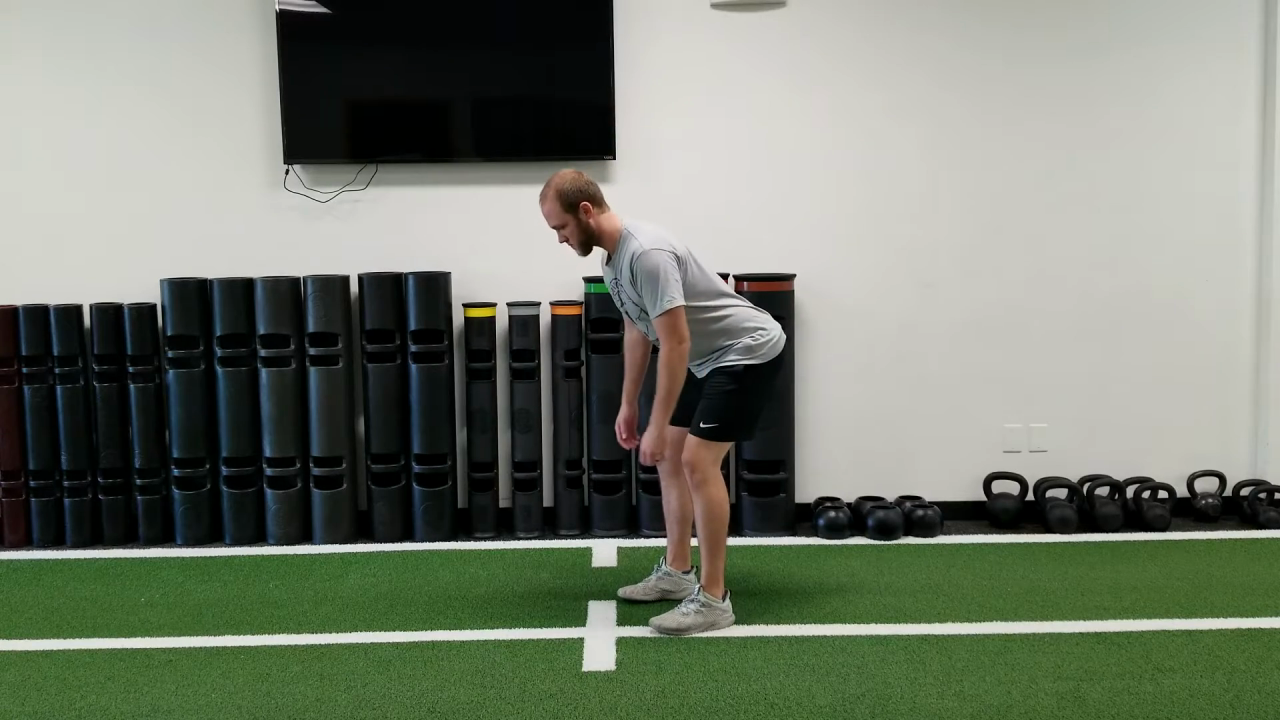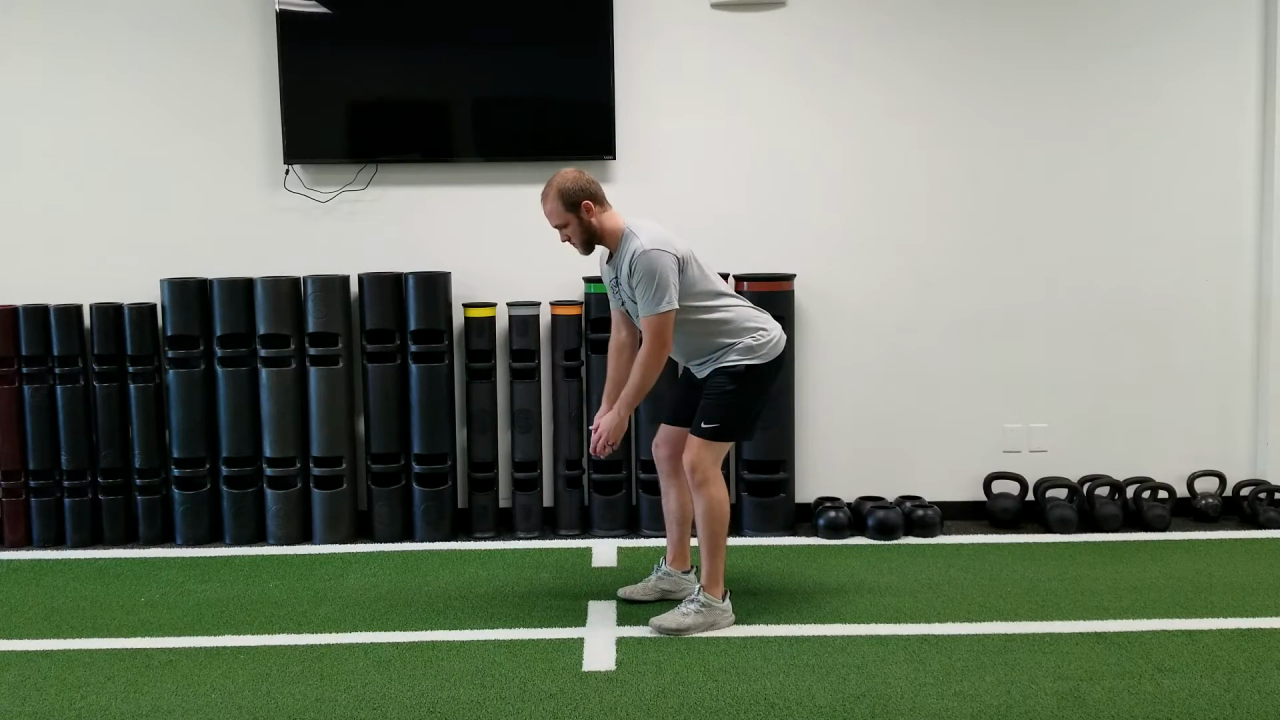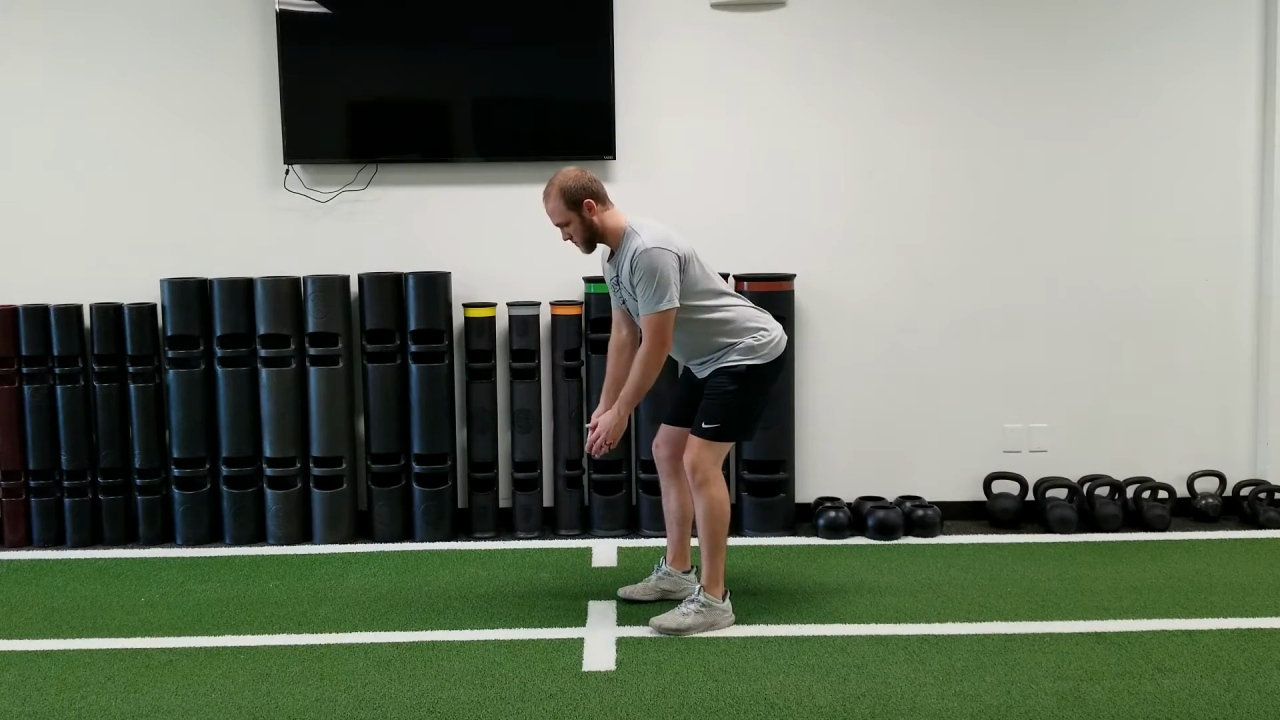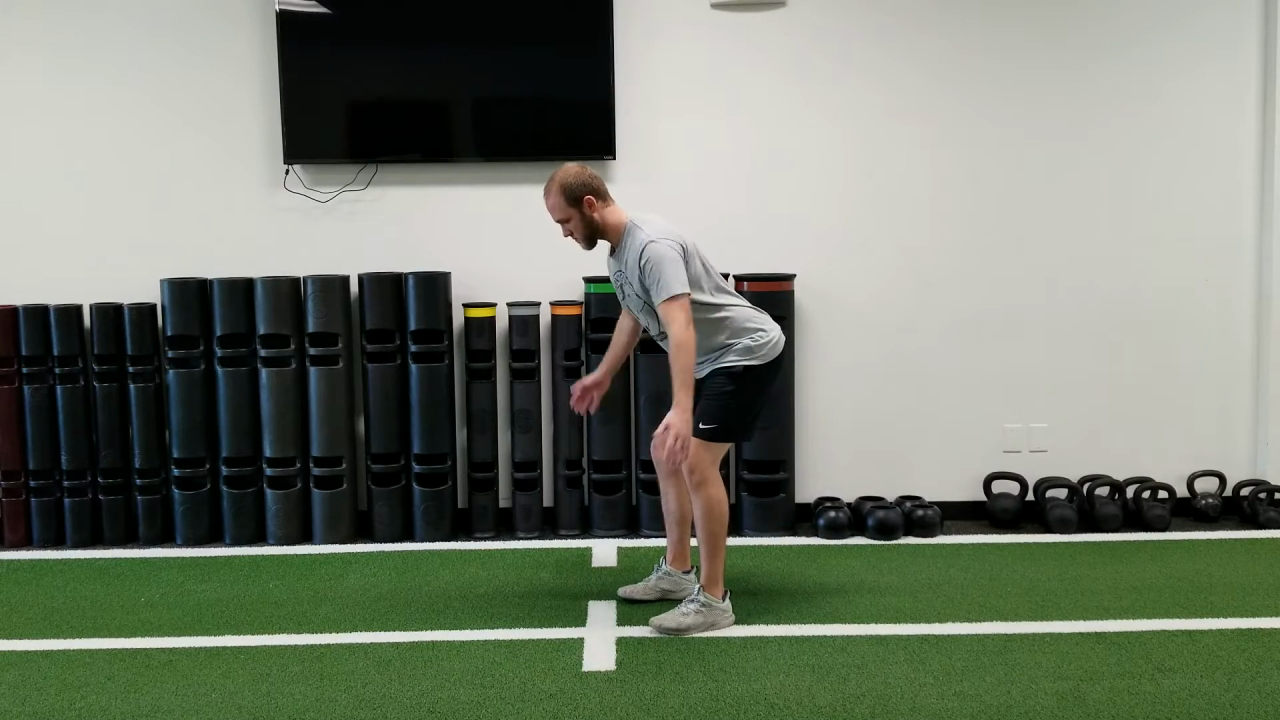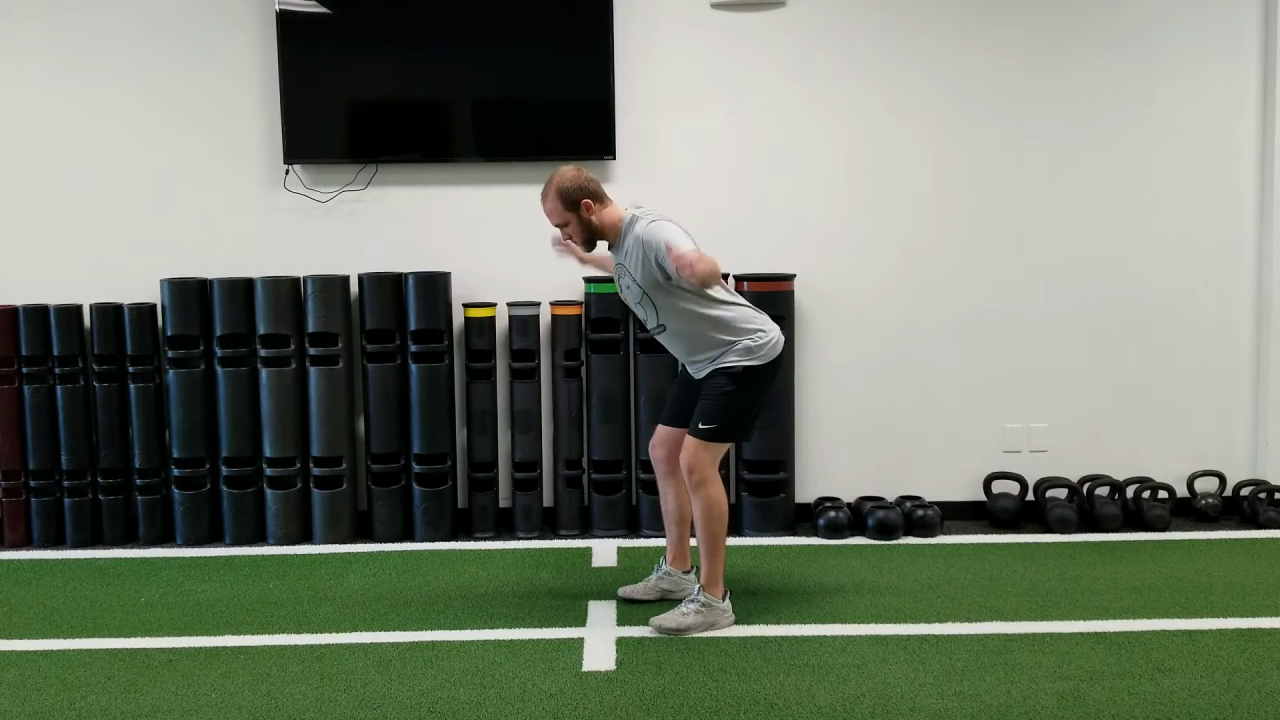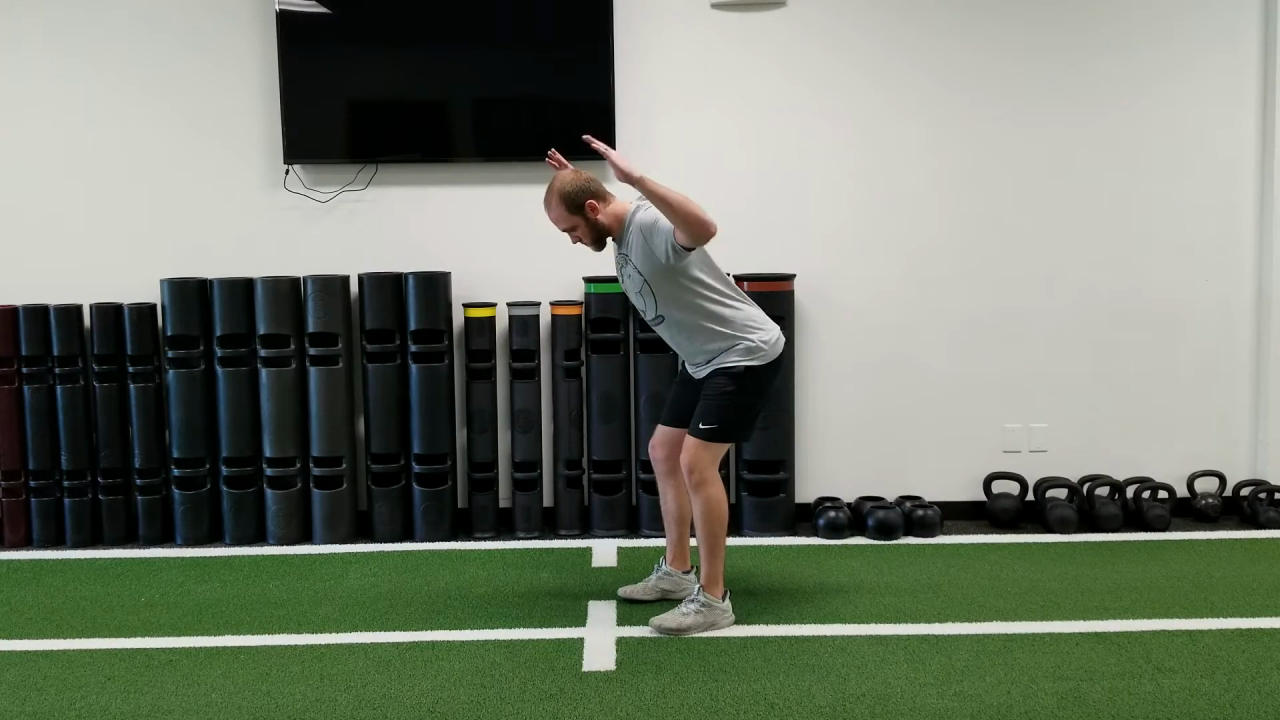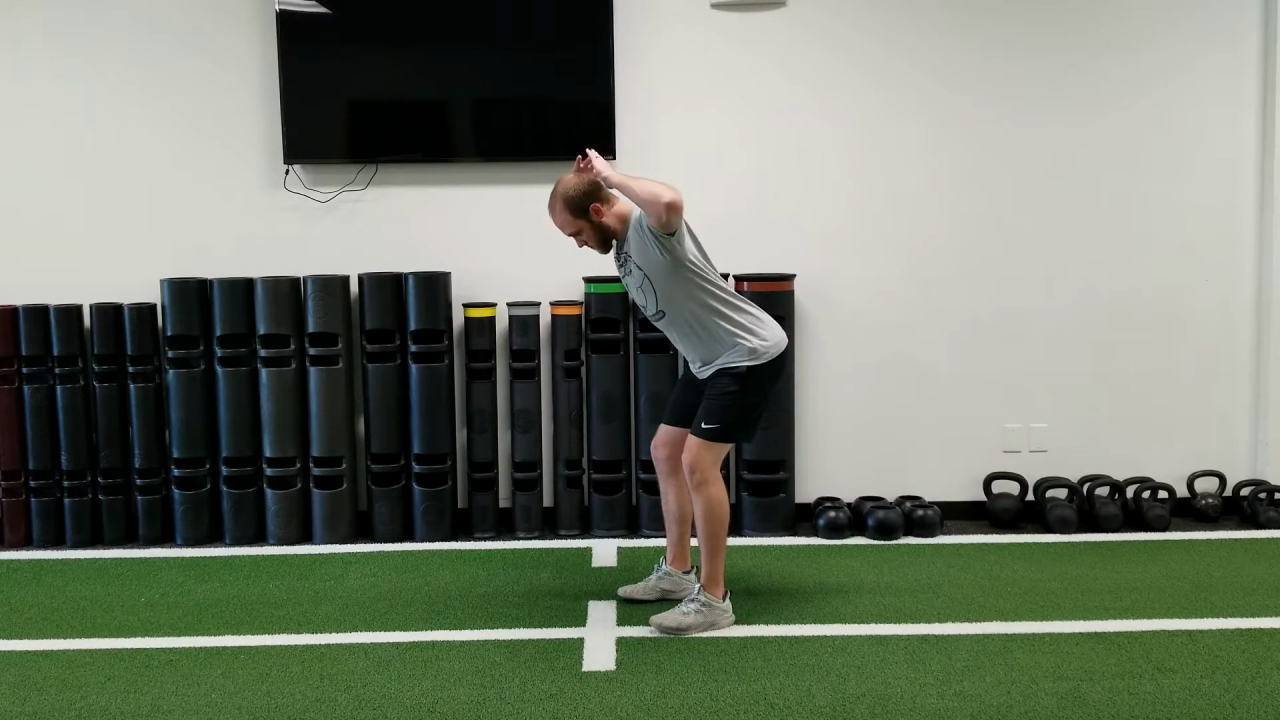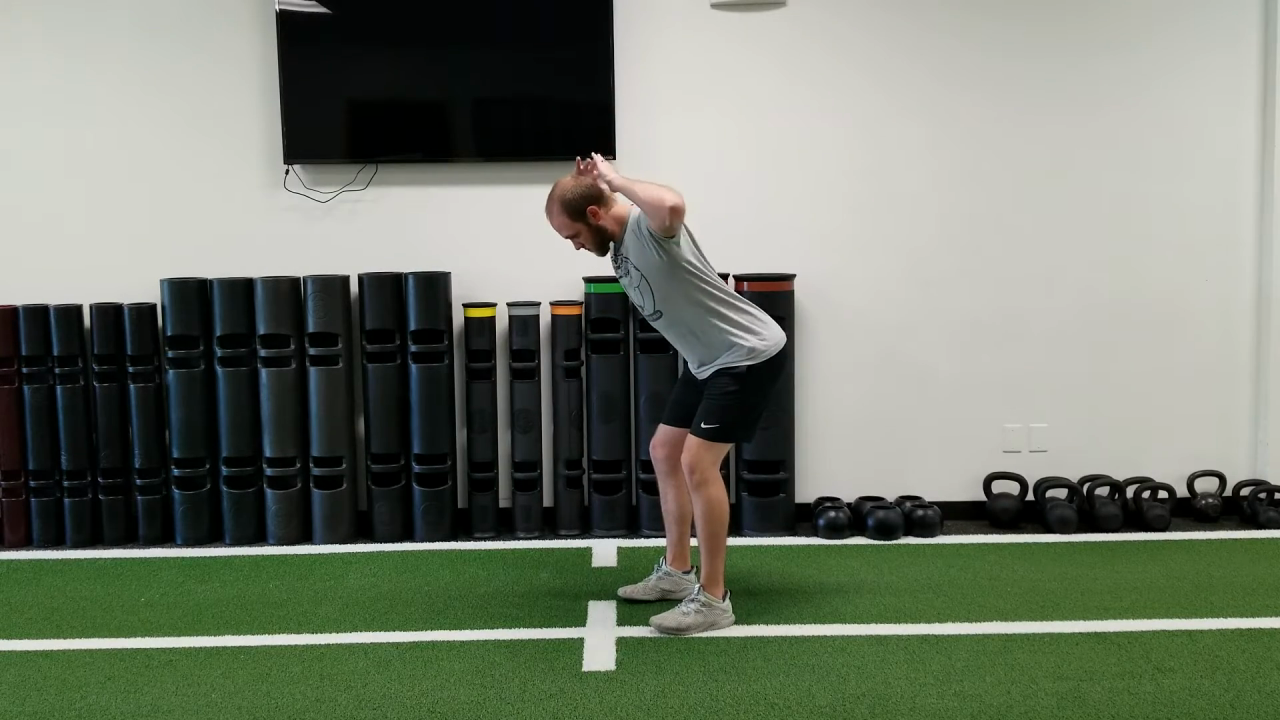
dt=0.3s
person 1, frame 1
left shoulder: (646, 254)
right shoulder: (613, 258)
left elbow: (675, 343)
right elbow: (638, 333)
left wrist: (657, 424)
right wrist: (627, 405)
left hip: (749, 351)
right hip: (712, 355)
left knee: (698, 462)
right knee: (670, 455)
left ankle: (713, 599)
right ankle: (677, 571)
person 1, frame 2
left shoulder: (647, 253)
right shoulder: (612, 258)
left elbow: (657, 347)
right elbow: (624, 336)
left wrist: (621, 415)
right wrist: (605, 407)
left hip: (749, 352)
right hip: (710, 357)
left knee: (698, 463)
right knee: (666, 452)
left ankle: (713, 598)
right ankle: (677, 571)
person 1, frame 3
left shoulder: (648, 252)
right shoulder: (614, 257)
left elbow: (655, 346)
right elbow: (624, 335)
left wrist: (620, 414)
right wrist: (603, 408)
left hip: (749, 352)
right hip: (709, 356)
left knee: (700, 463)
right knee: (667, 452)
left ankle: (713, 599)
right ankle: (676, 571)
person 1, frame 4
left shoulder: (651, 246)
right shoulder: (617, 252)
left elbow: (680, 329)
right elbow: (633, 318)
left wrist: (682, 409)
right wrist: (602, 377)
left hip: (747, 353)
right hip: (712, 357)
left knee: (697, 464)
right knee: (670, 459)
left ankle: (712, 598)
right ankle: (677, 571)
person 1, frame 5
left shoulder: (649, 232)
right shoulder: (621, 241)
left elbow: (706, 273)
left wrist: (691, 266)
right wrist: (585, 259)
left hip: (746, 353)
right hip: (705, 359)
left knee: (696, 464)
right knee: (663, 452)
left ankle: (712, 599)
right ankle: (676, 572)
person 1, frame 6
left shoulder: (649, 223)
right shoulder: (624, 231)
left elbow: (704, 230)
left wrist: (636, 178)
right wrist: (574, 179)
left hip: (746, 353)
right hip: (706, 357)
left knee: (696, 463)
right knee: (663, 452)
left ankle: (712, 598)
right ankle: (677, 571)
person 1, frame 7
left shoulder: (651, 225)
right shoulder: (624, 238)
left elbow: (669, 201)
left wrist: (611, 175)
right wrist: (587, 182)
left hip: (749, 355)
right hip: (709, 359)
left knee: (698, 463)
right knee: (665, 453)
left ankle: (712, 598)
right ankle: (676, 571)
person 1, frame 8
left shoulder: (648, 226)
right shoulder: (620, 240)
left elbow: (672, 204)
left wrist: (615, 178)
right wrist: (593, 184)
left hip: (748, 354)
right hip: (708, 359)
left knee: (697, 463)
right knee: (664, 453)
left ankle: (713, 598)
right ankle: (676, 571)
